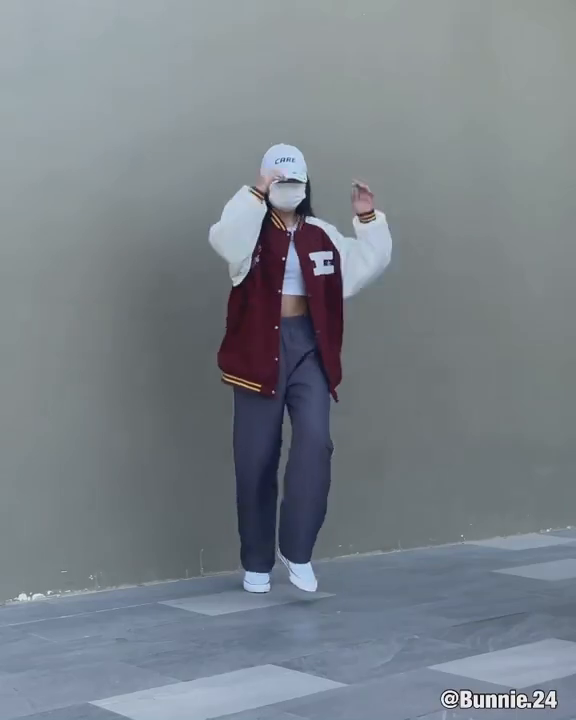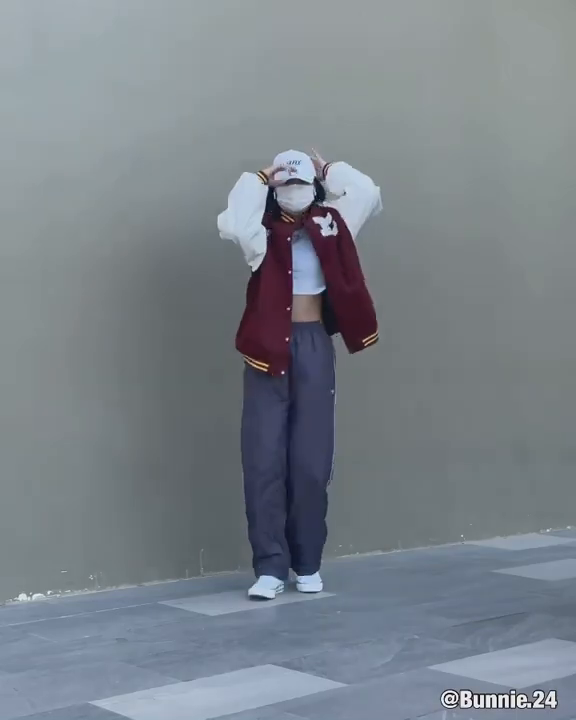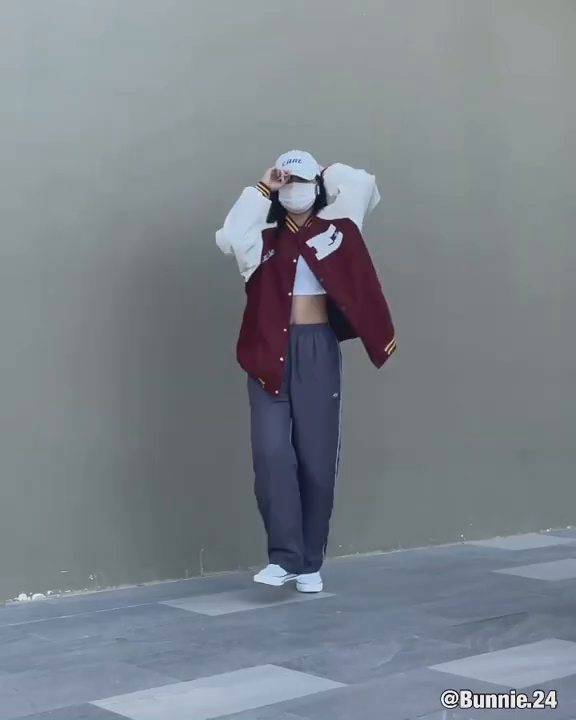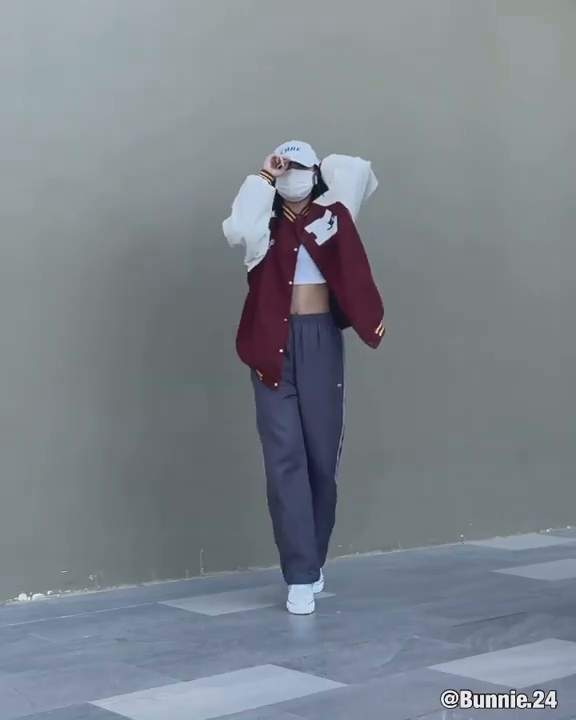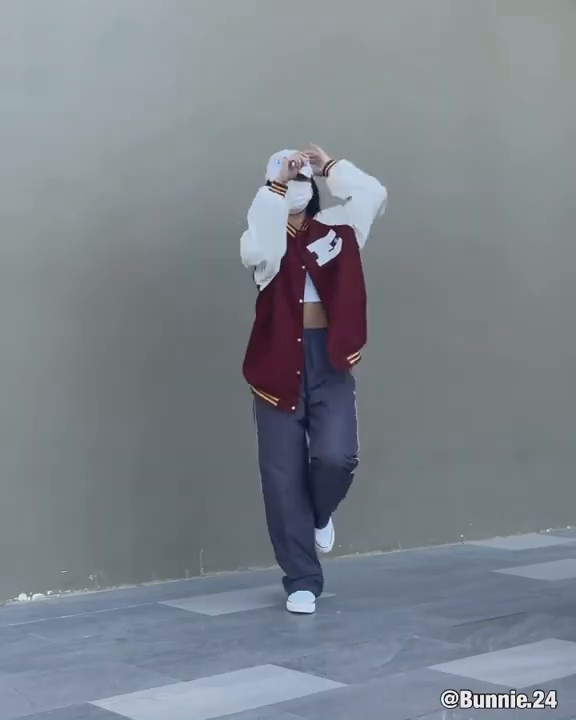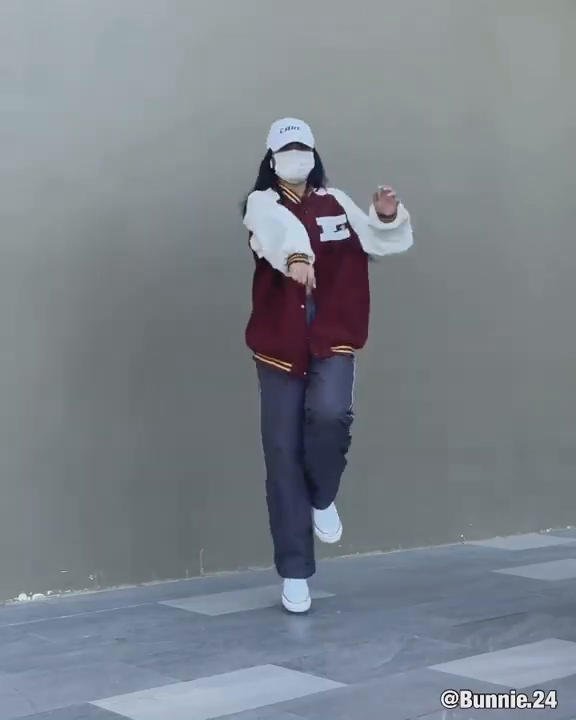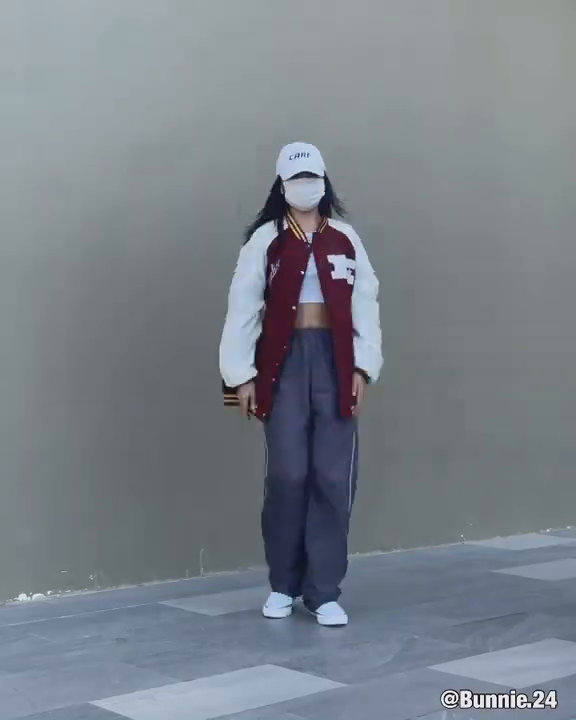
dt=0.2s
person 1, frame 1
left shoulder: (322, 234)
right shoulder: (248, 228)
left elbow: (365, 265)
right elbow: (223, 238)
left wrist: (367, 218)
right wrist: (255, 196)
left hip: (308, 348)
right hip: (258, 349)
left knee: (314, 443)
right knee: (256, 458)
left ankle: (298, 551)
right ankle: (257, 561)
person 1, frame 2
left shoulder: (329, 224)
right shoulder: (261, 233)
left elbow: (366, 195)
right elbow: (232, 223)
left wrist: (328, 171)
right wrist: (259, 177)
left hip: (315, 349)
right hip: (268, 351)
left knee: (312, 462)
right knee: (264, 459)
left ankle: (305, 561)
right ankle: (269, 566)
person 1, frame 3
left shoulder: (334, 228)
right shoulder: (264, 238)
left elbow: (363, 185)
right elbow: (229, 237)
left wrist: (324, 175)
right wrist: (261, 190)
left hip: (319, 351)
right hip: (271, 354)
left knee: (317, 463)
right knee: (272, 454)
left ankle: (309, 562)
right ankle: (284, 555)
person 1, frame 4
left shoulder: (333, 213)
right shoulder: (266, 228)
left elbow: (359, 172)
right elbow: (237, 227)
left wrist: (321, 165)
right wrist: (263, 178)
left hip: (321, 343)
right hip: (274, 347)
left knee: (322, 458)
right knee: (284, 458)
left ankle: (313, 560)
right ankle: (300, 575)
person 1, frame 5
left shoulder: (335, 226)
right shoulder: (269, 237)
left elbow: (372, 195)
right elbow: (257, 248)
left wrist: (330, 168)
right wrist: (274, 189)
left hip: (329, 358)
right hip: (280, 362)
left knee: (337, 457)
right knee: (284, 478)
left ankle: (319, 515)
right ankle: (302, 580)
person 1, frame 6
left shoulder: (337, 204)
right shoulder: (262, 204)
left elbow: (385, 239)
right elbow: (276, 229)
left wrist: (388, 215)
right wrist: (295, 256)
left hip: (331, 328)
right hip: (282, 333)
left knee: (331, 413)
right knee: (283, 449)
left ankle: (322, 498)
right ankle: (294, 567)
person 1, frame 7
left shoulder: (344, 238)
right shoulder: (263, 240)
left elbow: (362, 305)
right elbow: (244, 310)
left wrist: (363, 367)
right wrist: (241, 373)
left hip: (332, 360)
right hip: (282, 362)
left knee: (332, 480)
right knee: (287, 474)
left ankle: (322, 593)
right ankle: (283, 584)
